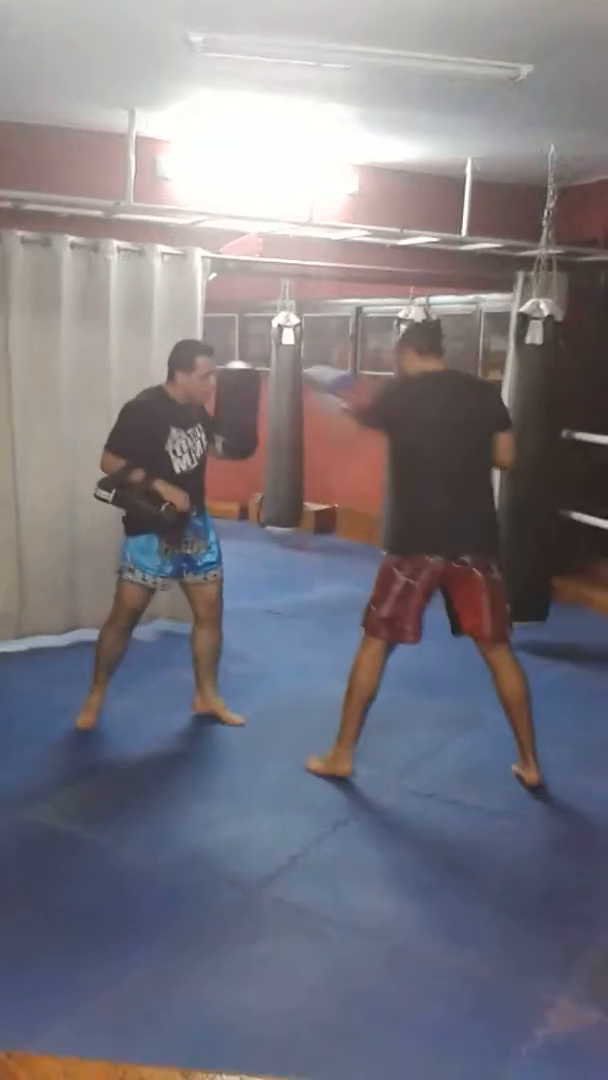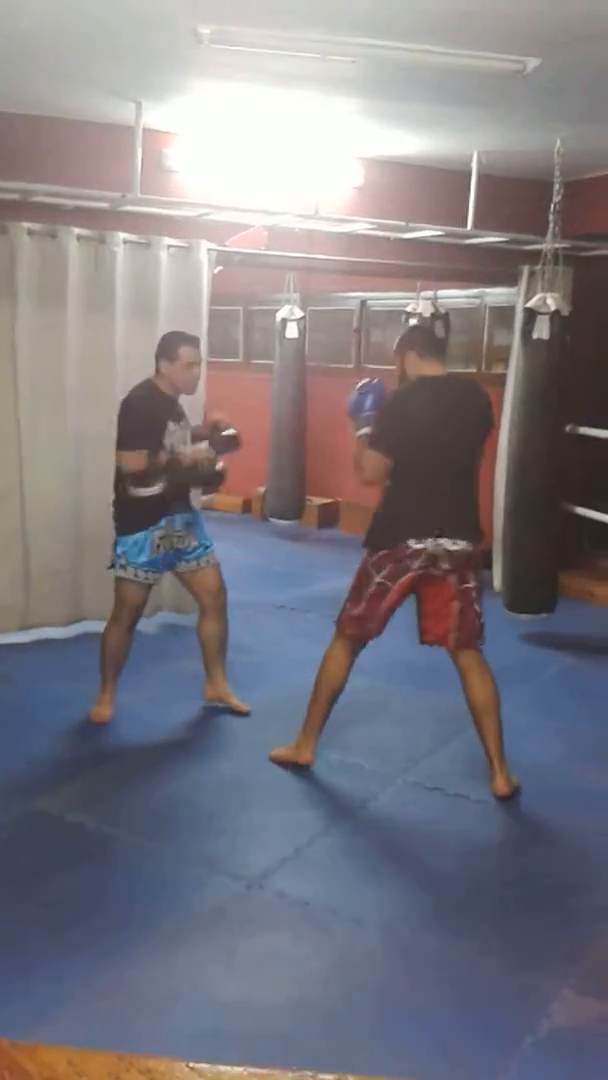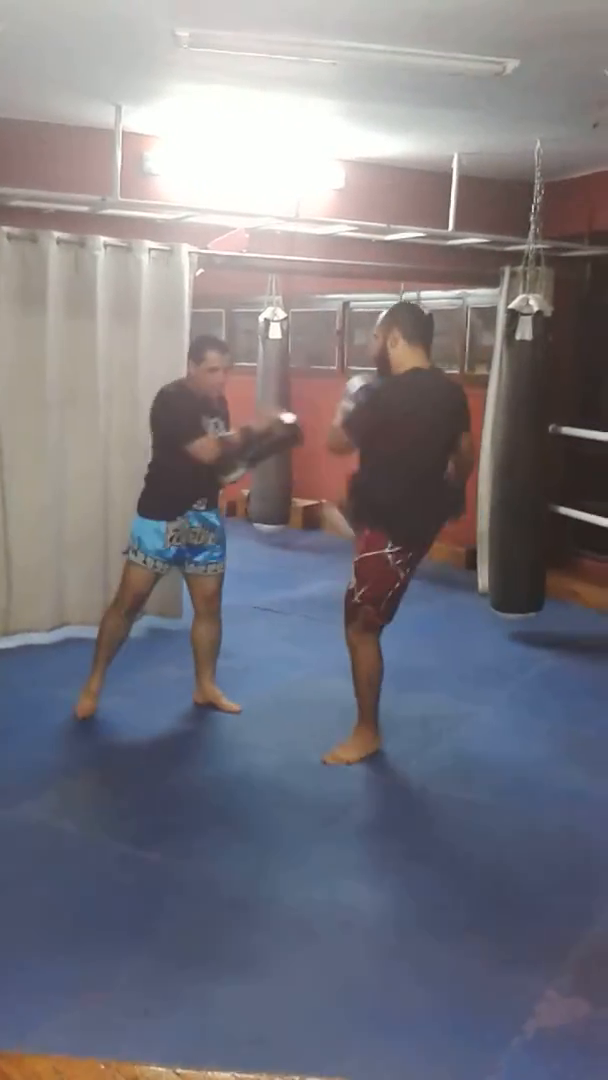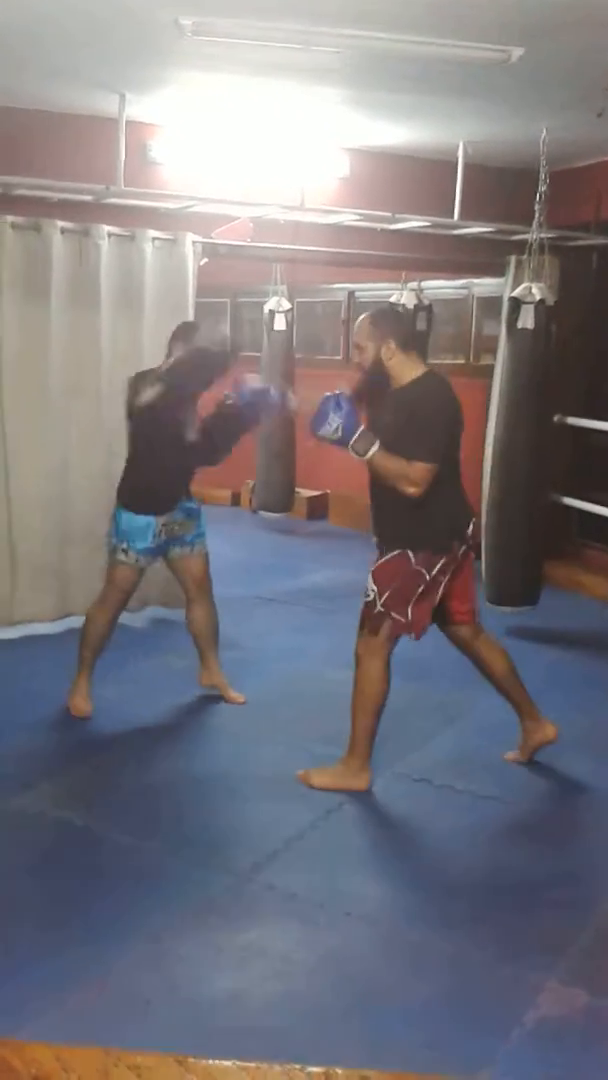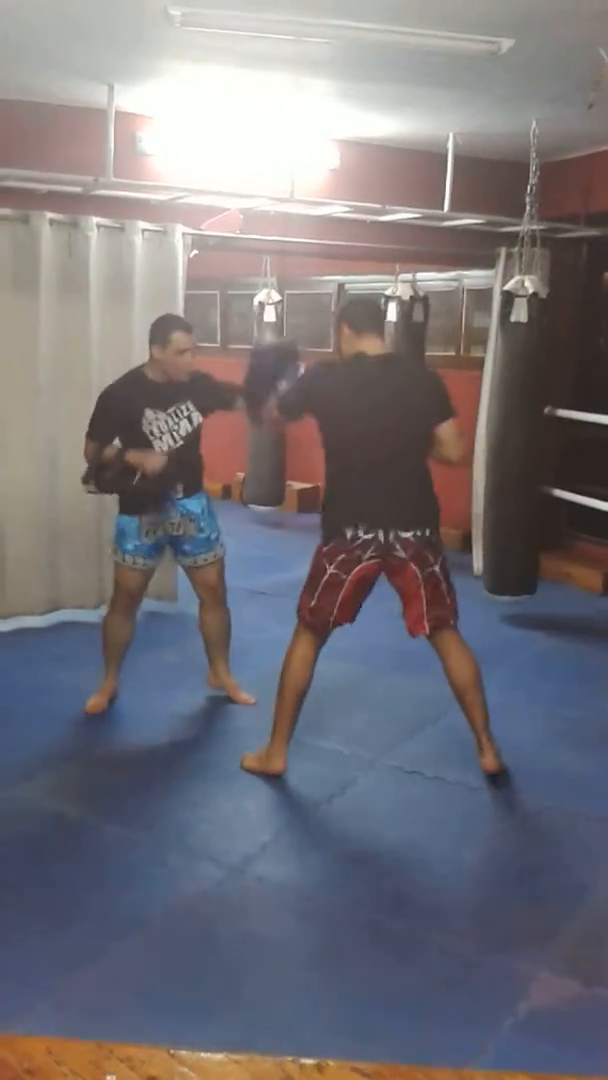
dt=1s
person 1, frame 1
left shoulder: (404, 393)
right shoulder: (483, 393)
left elbow: (349, 419)
right elbow: (505, 457)
left hip: (419, 543)
right hip: (476, 540)
left knee: (376, 640)
right knee: (496, 647)
left ankle: (341, 754)
right ankle: (530, 762)
person 1, frame 2
left shoulder: (400, 403)
right shoulder: (477, 398)
left elbow: (371, 473)
left wrist: (365, 423)
left hip: (399, 542)
right hip: (458, 542)
left knee: (347, 639)
right knee: (468, 654)
left ankle: (305, 744)
right ankle: (499, 772)
person 1, frame 3
left shoulder: (386, 395)
right shoulder: (449, 390)
left elbow: (336, 440)
right elbow: (465, 455)
left wrist: (351, 407)
right wrist: (451, 489)
left hip: (394, 527)
right hip: (422, 510)
left knee: (361, 627)
right knee: (363, 482)
left ankle: (366, 733)
person 1, frame 4
left shoulder: (428, 400)
right shoulder: (391, 388)
left elbow: (413, 482)
right elbow: (371, 414)
left wrist: (358, 439)
left hip: (422, 545)
right hip: (442, 537)
left knee: (372, 646)
right knee: (466, 632)
left ankle: (355, 767)
right ankle: (534, 723)
person 1, frame 5
left shoulder: (325, 379)
right shoulder: (424, 380)
left elbow: (274, 416)
right elbow: (454, 453)
left wrist: (295, 388)
left hip: (350, 533)
right hip: (414, 530)
left knee: (308, 634)
right knee: (445, 636)
left ankle: (275, 752)
right ankle: (487, 749)
person 2, frame 1
left shoulder: (196, 409)
right shoulder: (142, 410)
left elbow: (220, 448)
right elbow: (110, 463)
right wrist: (161, 487)
left hip: (196, 525)
right hip: (152, 530)
left knee: (210, 612)
right knee: (125, 615)
left ankle: (207, 697)
right ankle: (95, 696)
person 2, frame 2
left shoulder: (172, 403)
right shoulder: (139, 404)
right elbow: (131, 463)
left wrist: (203, 445)
right wrist: (185, 455)
left hip: (182, 518)
right hip: (142, 525)
left knee: (214, 598)
right knee: (126, 613)
left ankle: (217, 685)
right ankle: (106, 693)
person 2, frame 3
left shoulder: (216, 402)
right shoulder: (172, 400)
left elbow: (226, 453)
right elbow: (206, 452)
left wrist: (248, 437)
right wrist: (247, 431)
left hip: (204, 516)
right hip: (161, 518)
left knee: (209, 604)
right knee: (129, 601)
left ankle: (205, 687)
right ankle: (94, 684)
person 2, frame 4
left shoulder: (184, 393)
right shoulder: (148, 383)
left elbow: (202, 447)
right elbow: (148, 399)
left wrist: (226, 417)
left hip: (181, 506)
right hip: (141, 510)
left knee: (200, 589)
right knee: (115, 596)
left ankle: (211, 672)
right ankle: (81, 681)
person 2, frame 5
left shoulder: (197, 383)
right shoulder: (120, 394)
right elbow: (93, 450)
right wrist: (135, 457)
left hip: (192, 505)
right hip: (142, 510)
left knee: (214, 593)
right knee: (125, 599)
left ankle: (221, 674)
right ankle: (109, 683)
